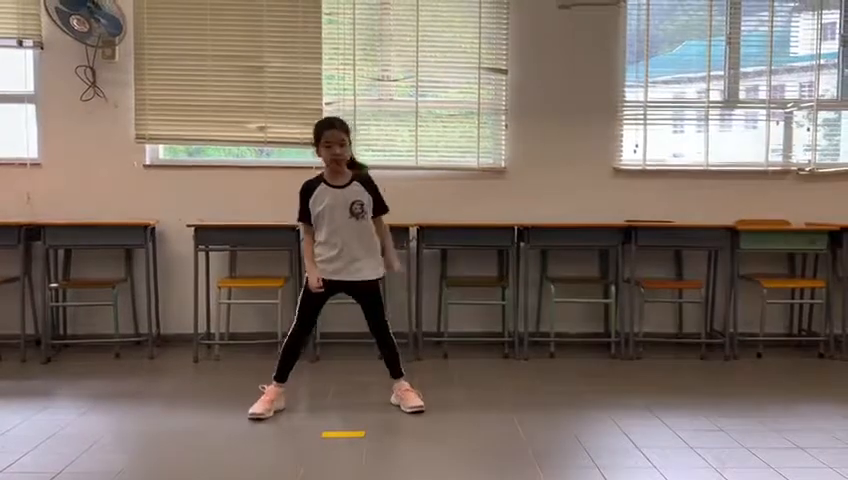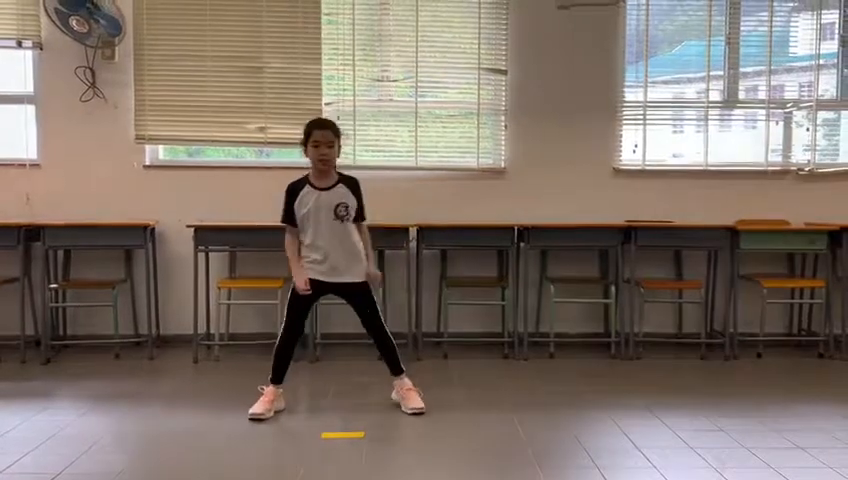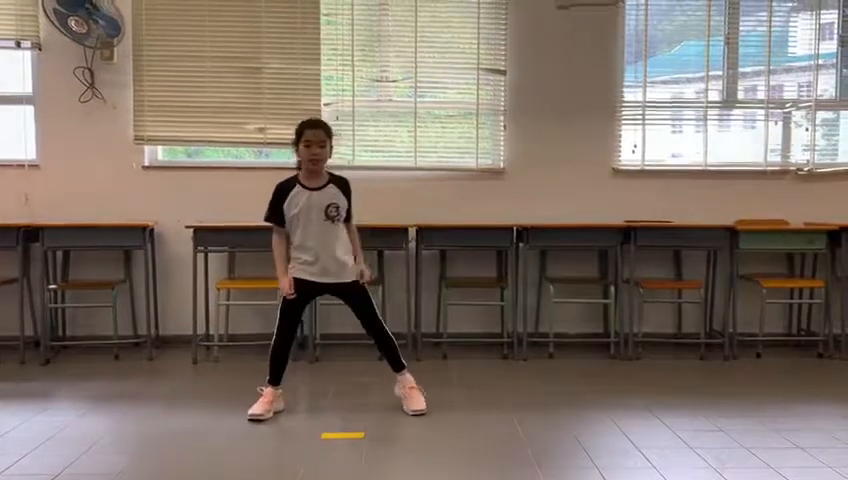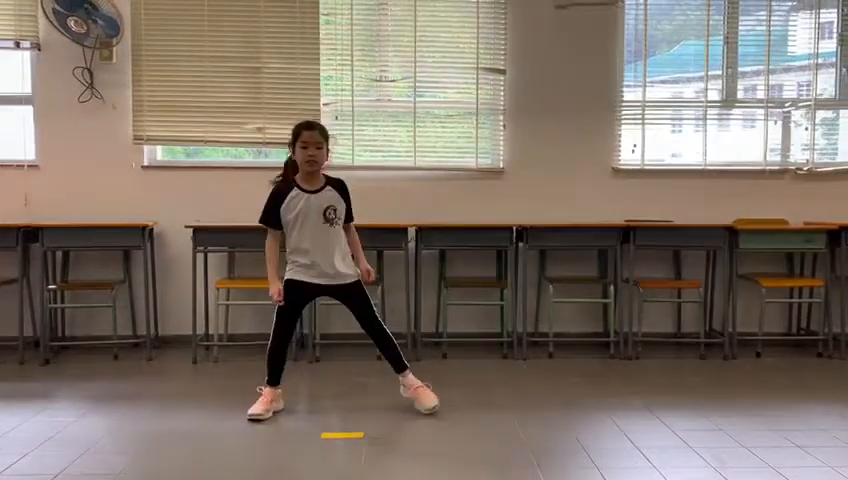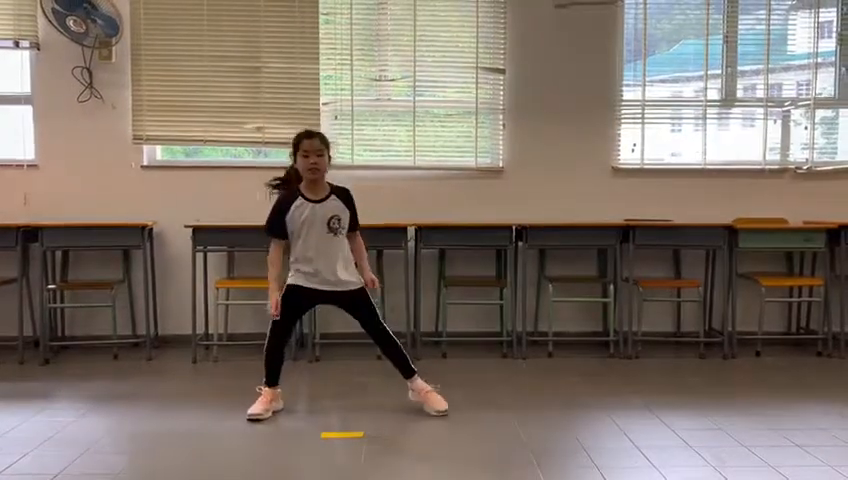
dt=0.1s
person 1, frame 1
left shoulder: (365, 184)
right shoulder: (311, 189)
left elbow: (379, 222)
right elbow: (307, 234)
left wrist: (391, 257)
right wrist: (311, 269)
left hip: (363, 272)
right hip: (324, 273)
left knee: (381, 328)
right knee: (300, 330)
left ankle: (401, 387)
right ankle: (274, 391)
person 1, frame 2
left shoulder: (350, 186)
right shoulder: (296, 190)
right elbow: (291, 235)
left wrist: (370, 263)
right wrist: (297, 271)
left hip: (351, 274)
right hip: (312, 275)
left knee: (376, 327)
right knee: (290, 331)
left ankle: (402, 384)
right ankle: (273, 392)
person 1, frame 3
left shoulder: (340, 186)
right shoulder: (285, 191)
right elbow: (279, 236)
left wrist: (359, 261)
right wrist: (283, 274)
left hip: (343, 272)
right hip: (302, 274)
left knee: (374, 325)
right knee: (284, 332)
left ankle: (405, 381)
right ankle: (272, 393)
person 1, frame 4
left shoulder: (339, 189)
right shoulder: (281, 193)
right elbow: (273, 238)
left wrist: (361, 261)
right wrist: (274, 280)
left hip: (342, 274)
right hip: (300, 276)
left knee: (373, 326)
right knee: (280, 332)
left ankle: (409, 381)
right ankle: (271, 393)
person 1, frame 5
left shoulder: (343, 197)
right shoulder: (286, 202)
right elbow: (277, 248)
left wrist: (365, 271)
right wrist: (274, 292)
left hip: (345, 282)
right hip: (302, 282)
left knee: (379, 332)
right knee: (278, 333)
left ankle: (417, 385)
right ankle: (270, 393)
